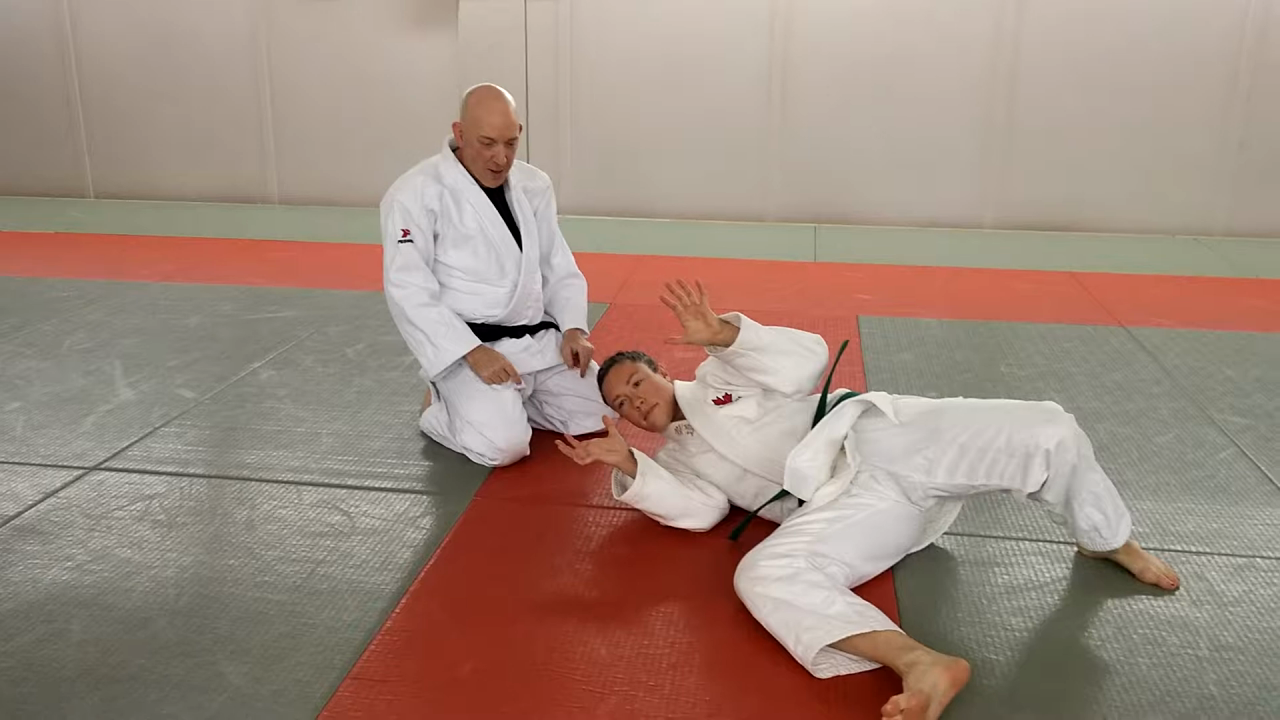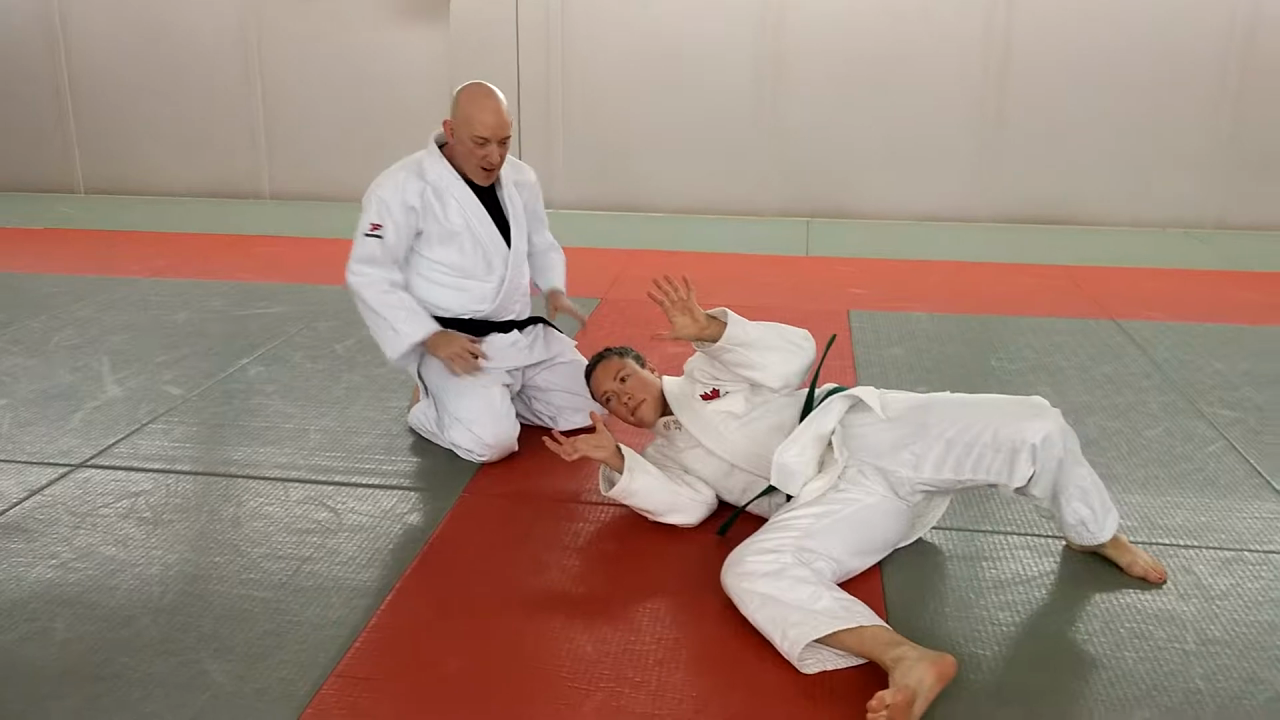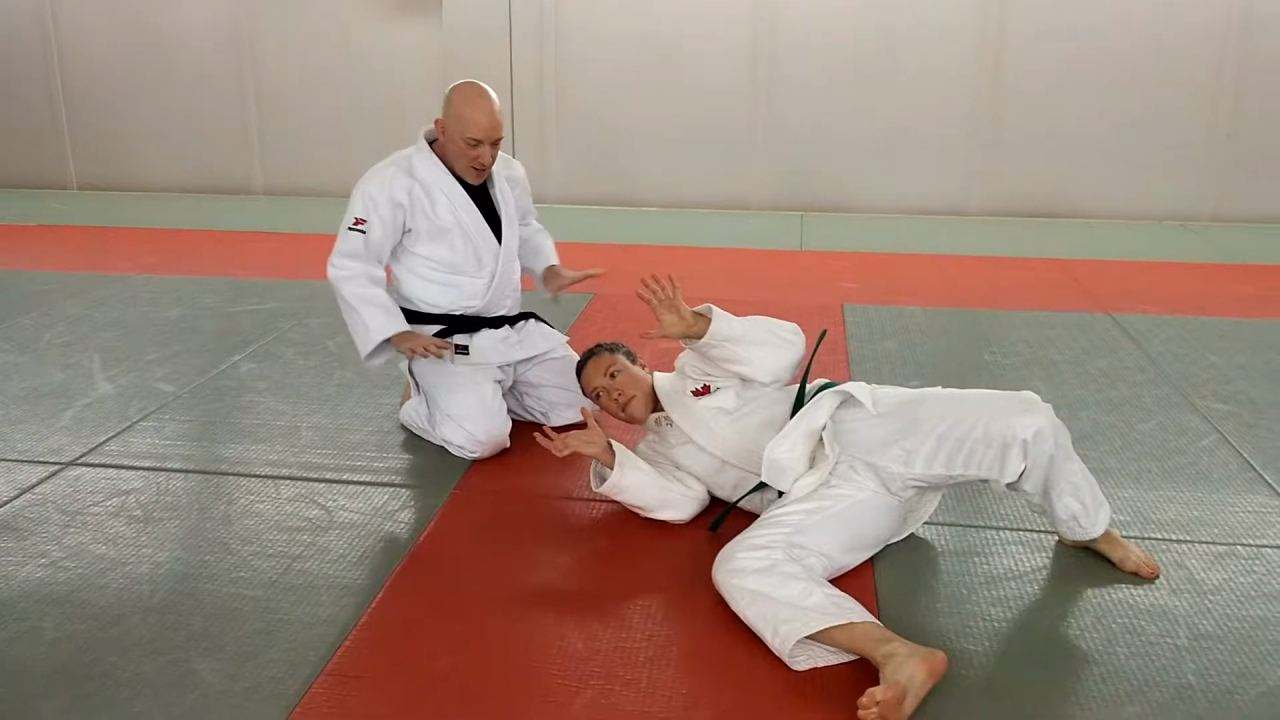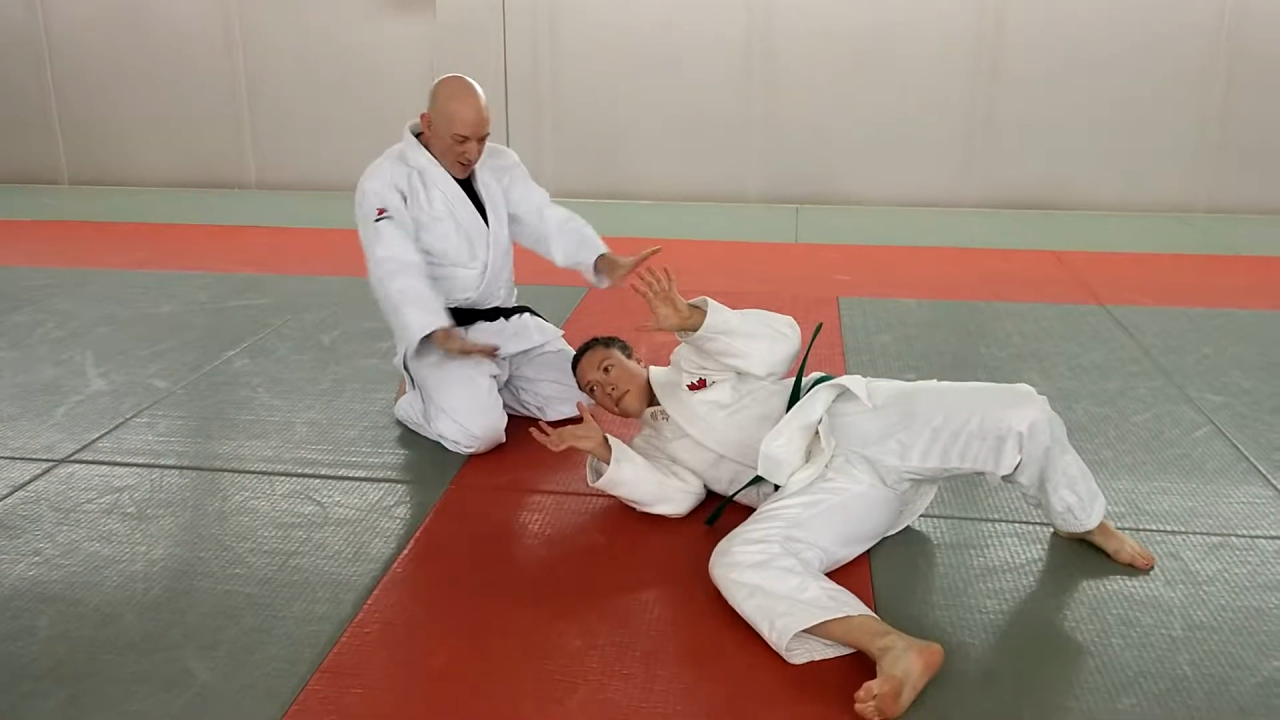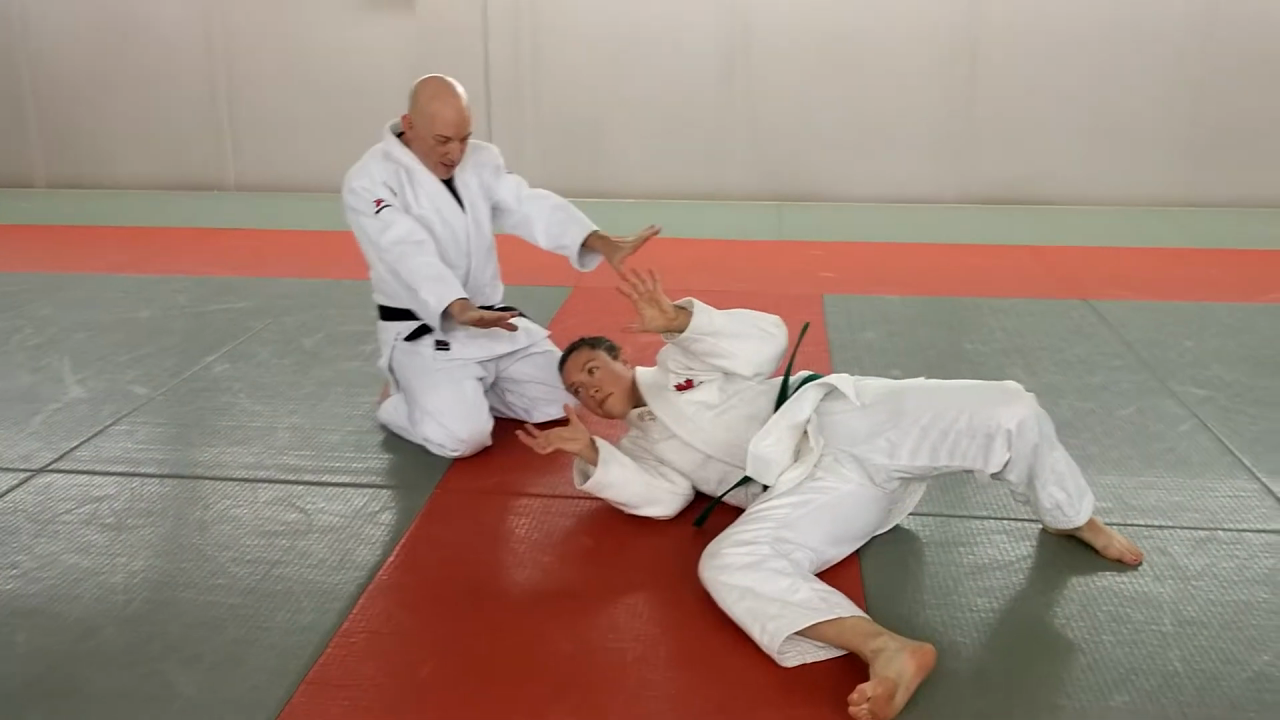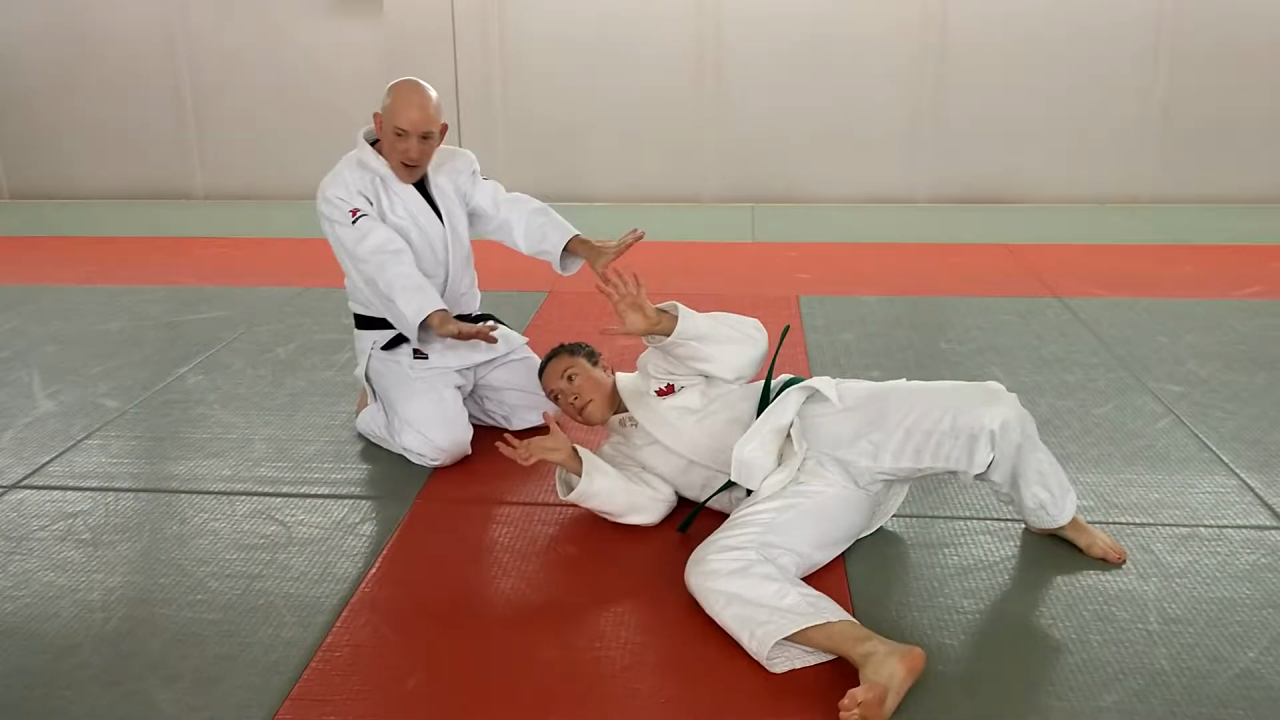
dt=0.2s
person 1, frame 1
left shoulder: (717, 376)
right shoulder: (676, 458)
left elbow: (805, 359)
right elbow: (696, 509)
left wrist: (723, 333)
right wrist: (627, 465)
left hip: (882, 435)
right hip: (841, 499)
left knee: (1044, 430)
right knee: (763, 577)
left ankle: (1109, 543)
right ankle: (924, 665)
person 1, frame 2
left shoulder: (705, 370)
right shoulder: (665, 452)
left elbow: (792, 354)
right elbow: (685, 504)
left wrist: (710, 329)
right wrist: (614, 461)
left hip: (870, 429)
right hip: (830, 495)
left knee: (1032, 426)
right knee: (749, 572)
left ankle: (1098, 536)
right ankle: (908, 660)
person 1, frame 3
left shoulder: (696, 365)
right shoulder: (657, 451)
left elbow: (782, 348)
right elbow: (675, 500)
left wrist: (695, 326)
right wrist: (606, 458)
left hip: (859, 425)
right hip: (822, 491)
left knee: (1022, 421)
right knee: (740, 569)
left ankle: (1089, 532)
right ankle: (899, 656)
person 1, frame 4
left shoulder: (692, 360)
right shoulder: (654, 444)
left elbow: (777, 341)
right elbow: (672, 494)
left wrist: (691, 318)
right wrist: (602, 452)
left hip: (857, 419)
right hip: (818, 483)
left knee: (1018, 413)
right knee: (737, 562)
left ankle: (1086, 524)
right ankle: (896, 649)
person 1, frame 5
left shoulder: (679, 359)
right shoulder: (641, 444)
left elbow: (764, 341)
right elbow: (661, 495)
left wrist: (677, 320)
right wrist: (589, 454)
left hip: (844, 418)
right hip: (806, 483)
left knee: (1007, 410)
right knee: (727, 565)
left ankle: (1074, 520)
right ankle: (888, 650)
person 1, frame 6
left shoulder: (659, 365)
right shoulder: (622, 451)
left elbow: (745, 344)
right elbow: (644, 503)
left wrist: (660, 323)
right wrist: (572, 464)
left hip: (828, 421)
right hip: (790, 488)
left knee: (990, 412)
right knee: (713, 570)
left ankle: (1057, 521)
right ankle: (877, 653)
person 2, frame 1
left shoulder: (533, 185)
right shoulder: (415, 193)
left elbow: (558, 267)
right elbow: (409, 292)
left wrist: (573, 329)
right wrist: (472, 352)
left hip: (538, 340)
right hip: (468, 349)
left knee: (600, 416)
right knee: (502, 444)
left ankle: (507, 400)
right ankle: (440, 407)
person 2, frame 2
left shoulder: (519, 179)
right shoulder: (400, 188)
right elbow: (368, 276)
left wrist: (554, 290)
right wrist: (429, 338)
left hip: (525, 334)
right hip: (452, 344)
left knee: (589, 411)
right knee: (490, 441)
left ankle: (500, 394)
right ankle: (427, 402)
person 2, frame 3
left shoulder: (509, 174)
right shoulder: (391, 184)
right elbow: (350, 268)
left wrist: (549, 271)
right wrist: (396, 334)
left hip: (516, 331)
right hip: (445, 343)
left knee: (582, 407)
right knee: (483, 438)
left ankle: (492, 390)
right ankle: (421, 399)
person 2, frame 4
left shoulder: (500, 164)
right shoulder: (386, 180)
left elbow: (544, 220)
right elbow: (394, 267)
left wrist: (604, 262)
right wrist: (440, 334)
left hip: (508, 324)
right hip: (449, 334)
left knee: (576, 400)
right knee: (475, 434)
left ankle: (489, 384)
right ankle: (418, 394)
person 2, frame 5
left shoulder: (480, 160)
right shoulder: (369, 180)
left elbow: (530, 209)
right elbow: (408, 253)
left wrist: (602, 243)
right wrist: (459, 310)
left hip: (491, 319)
right hip: (424, 332)
left knee: (562, 402)
right knee: (462, 435)
left ankle: (470, 387)
right ankle: (401, 397)
person 2, frame 6
left shoulder: (455, 166)
right shoulder: (343, 189)
left elbow: (510, 213)
right elbow: (386, 264)
left wrist: (584, 248)
right wrist: (439, 321)
left hip: (469, 328)
right hip: (401, 342)
left knee: (543, 408)
right knee: (442, 445)
left ankle: (449, 396)
right ankle: (378, 405)
